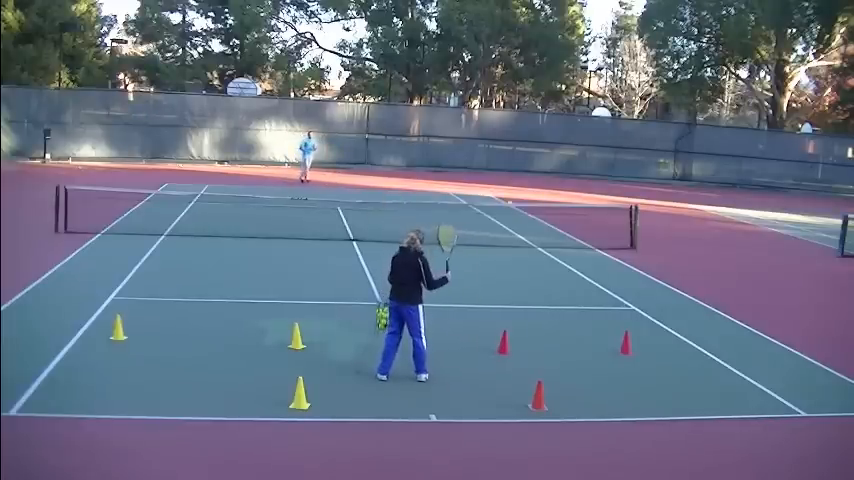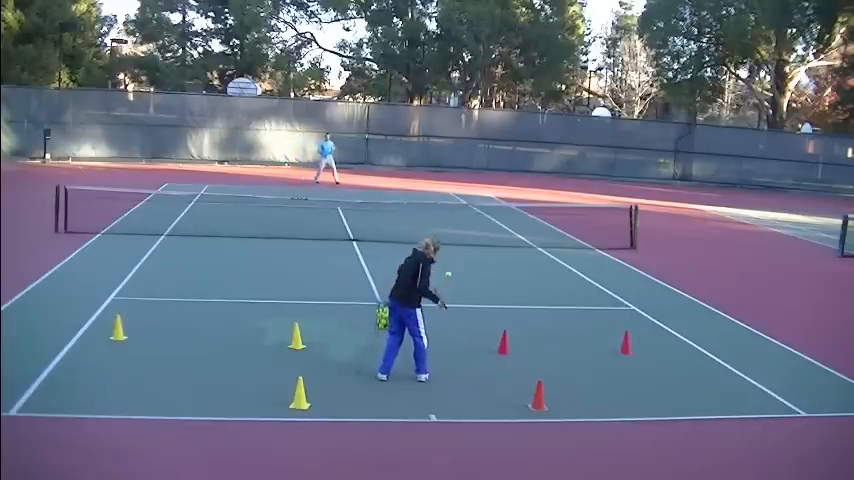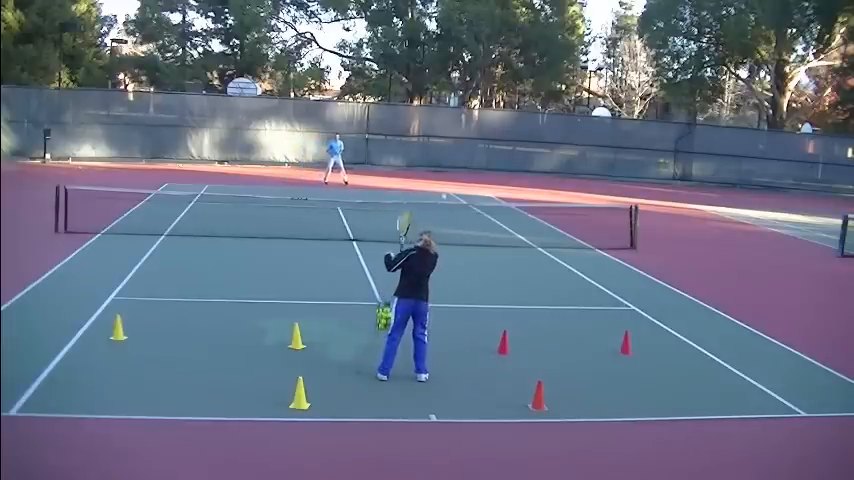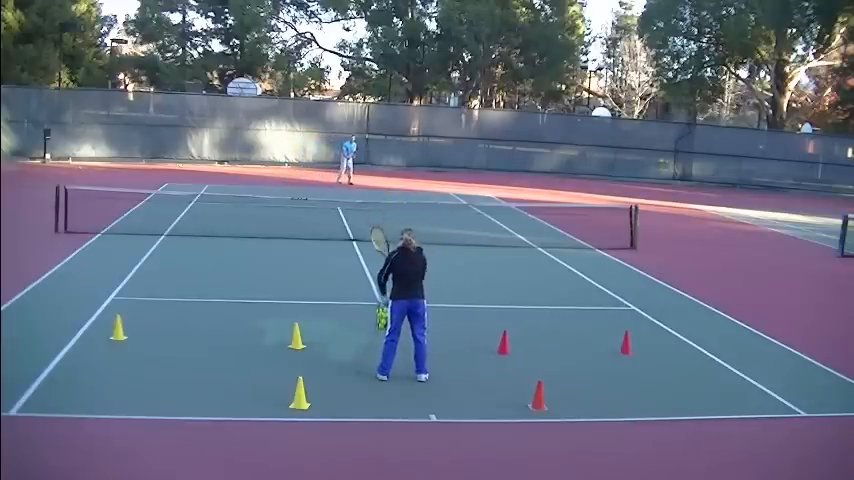
dt=0.5s
person 1, frame 1
left shoulder: (397, 256)
right shoulder: (420, 260)
right elbow: (430, 284)
right wrist: (445, 279)
left hip: (395, 301)
right hip: (411, 303)
left knee: (392, 335)
right knee: (418, 337)
left ankle: (383, 371)
right ankle: (421, 372)
person 1, frame 2
left shoulder: (412, 257)
right shoulder: (424, 263)
right elbow: (422, 289)
right wrist: (437, 299)
left hip: (395, 300)
right hip: (409, 305)
left knee: (394, 336)
right knee: (420, 337)
left ankle: (384, 371)
right ankle: (421, 373)
person 1, frame 3
left shoulder: (410, 253)
right shoulder: (433, 259)
left elbow: (391, 267)
left wrist: (388, 256)
left hip: (403, 298)
right hip: (422, 301)
left knee: (394, 335)
right knee: (420, 336)
left ankle: (383, 372)
right ankle: (421, 372)
person 1, frame 4
left shoulder: (394, 256)
right shoulder: (421, 256)
left elbow: (382, 277)
left wrist: (383, 293)
left hip: (398, 300)
right hip: (418, 300)
left knee: (392, 336)
right knee: (420, 336)
left ankle: (383, 372)
right ankle: (421, 373)
